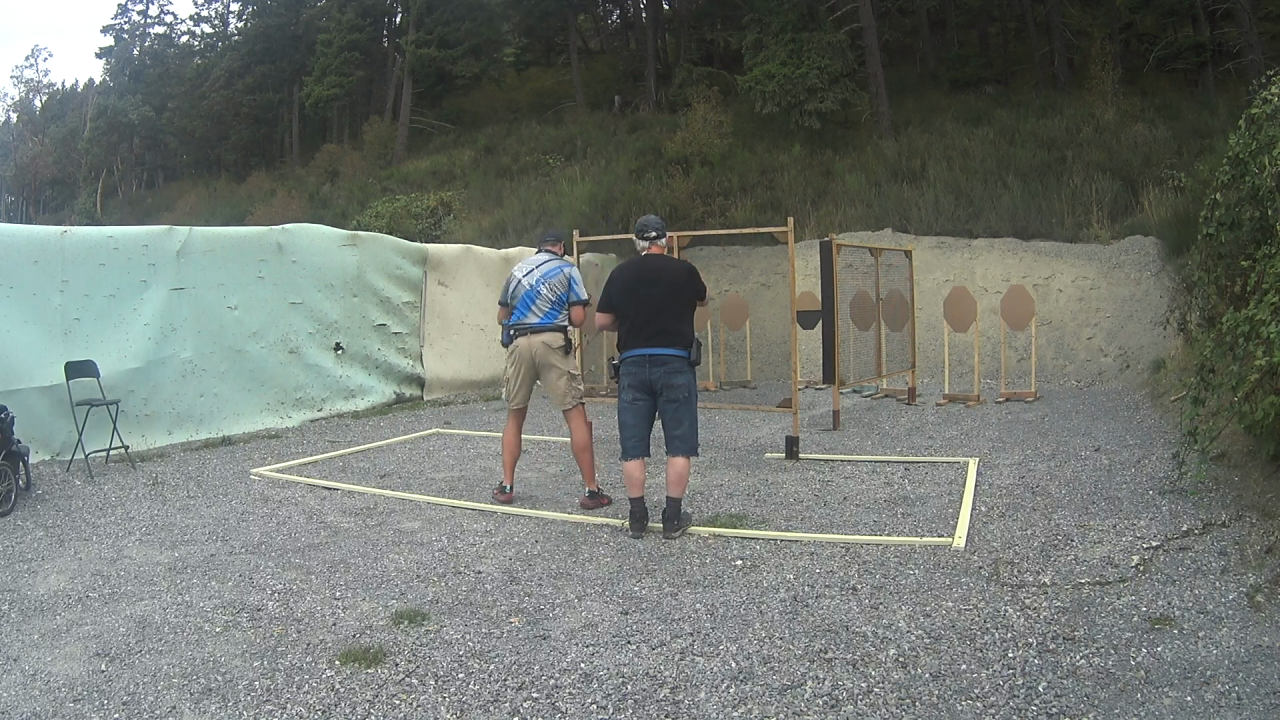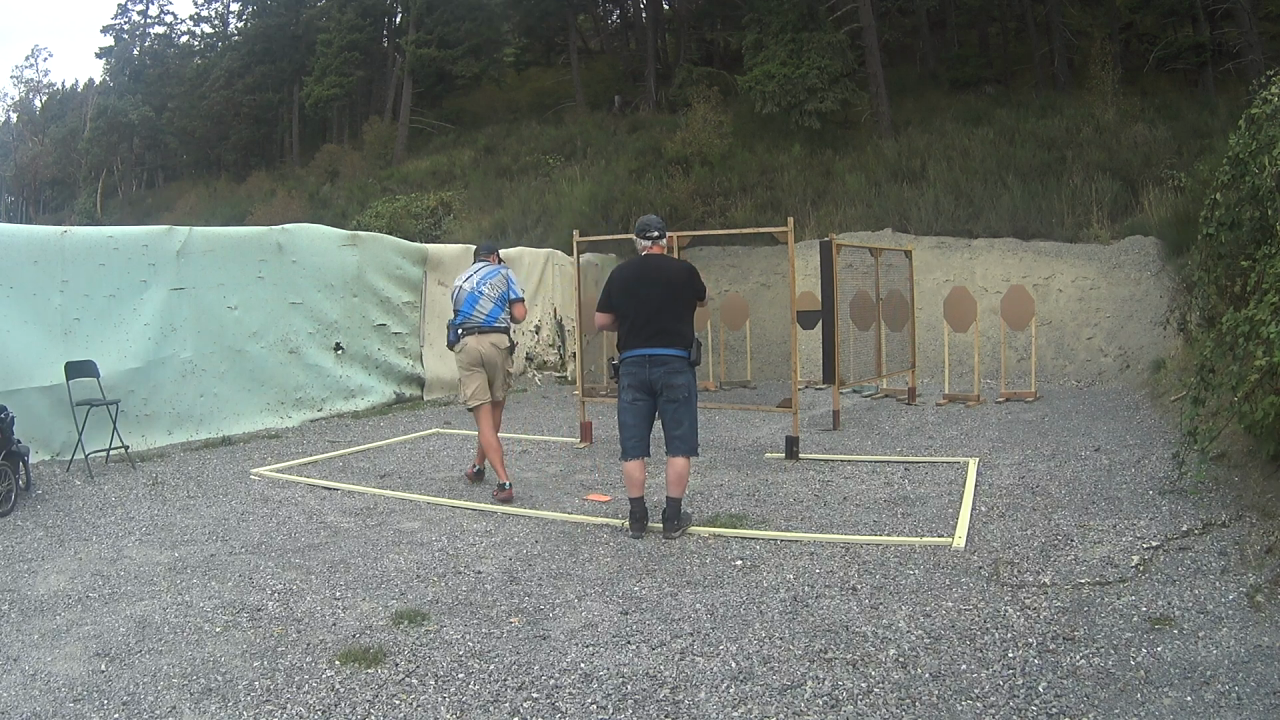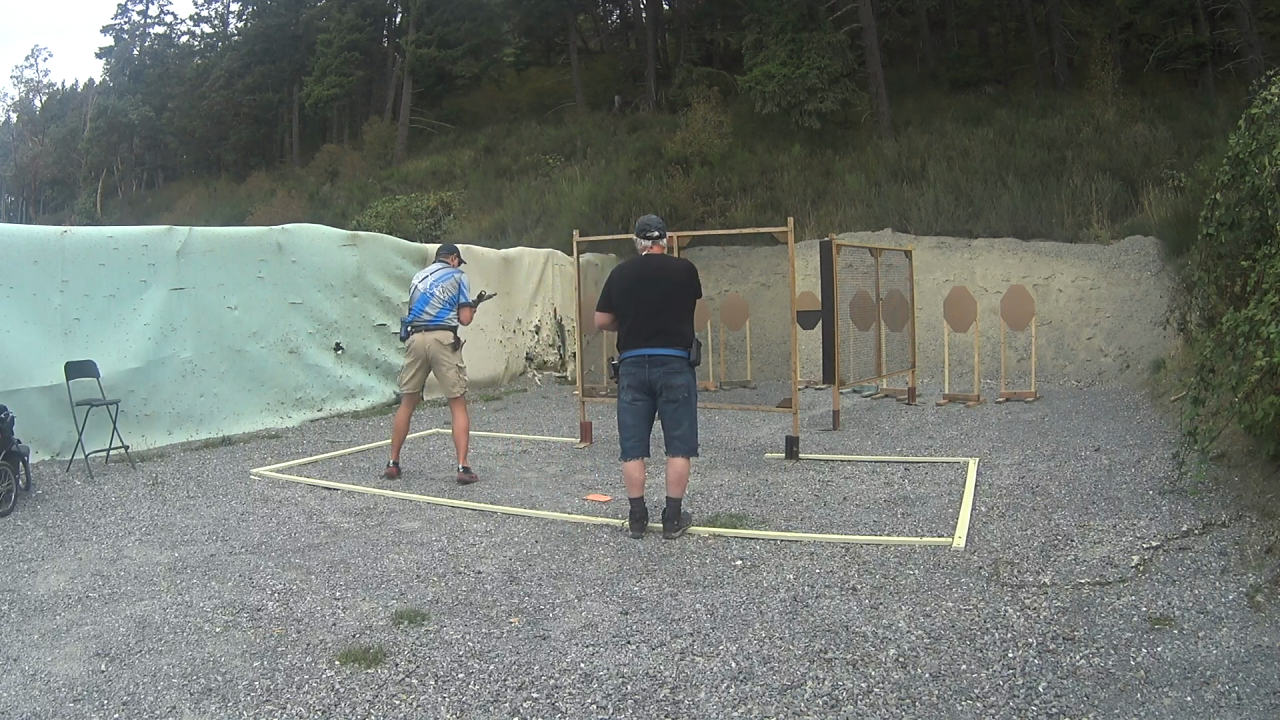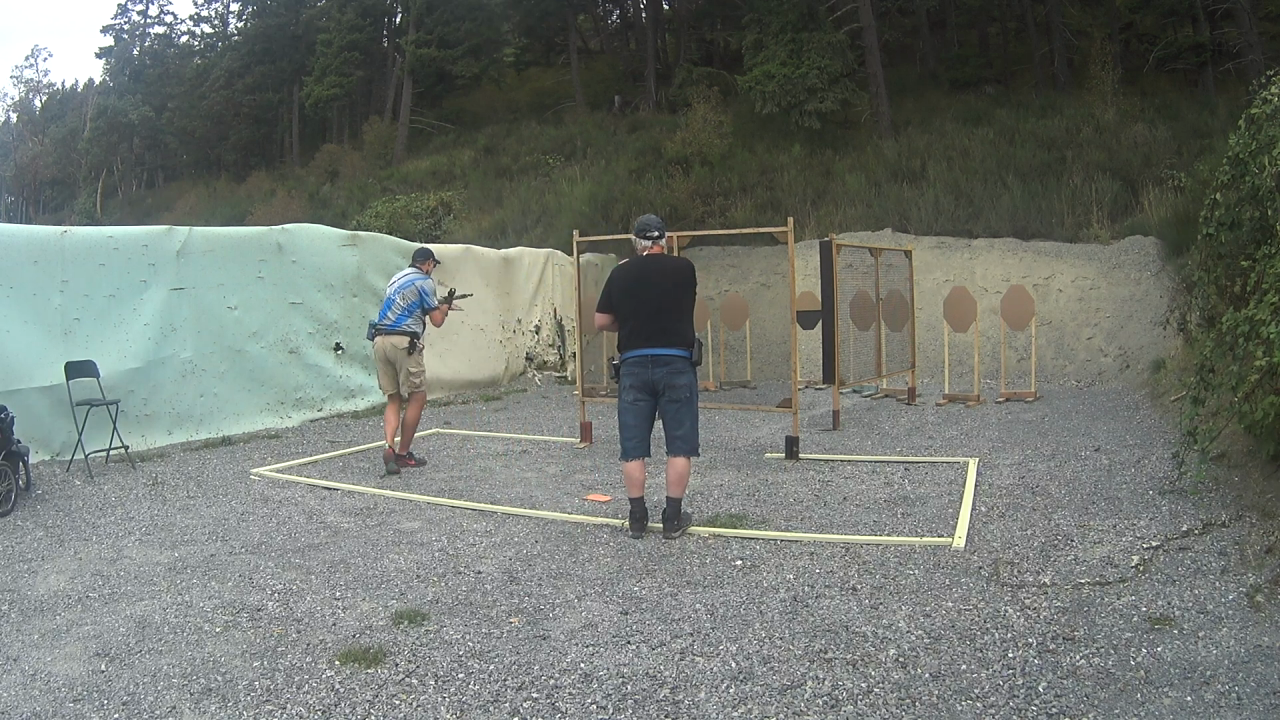
dt=0.5s
person 1, frame 1
left shoulder: (620, 273)
right shoulder: (684, 270)
left elbow: (602, 322)
right elbow: (702, 300)
left hip: (633, 366)
right hip: (674, 364)
left knee: (633, 448)
right knee: (678, 446)
left ankle: (637, 518)
right ankle: (673, 518)
person 1, frame 2
left shoulder: (620, 273)
right shoulder: (684, 270)
left elbow: (601, 322)
right elbow: (702, 301)
left hip: (633, 365)
right hip: (674, 364)
left knee: (633, 447)
right knee: (678, 446)
left ankle: (637, 518)
right ankle: (673, 518)
person 1, frame 3
left shoulder: (620, 273)
right shoulder: (684, 269)
left elbow: (601, 321)
left hip: (633, 365)
right hip: (674, 364)
left knee: (633, 447)
right knee: (678, 446)
left ankle: (637, 517)
right ankle: (673, 518)
person 1, frame 4
left shoulder: (620, 273)
right shoulder: (684, 268)
left elbow: (601, 322)
left hip: (634, 366)
right hip: (676, 364)
left knee: (633, 447)
right knee: (679, 445)
left ankle: (637, 518)
right ankle: (673, 518)
person 2, frame 1
left shoulder: (517, 269)
right shoulder: (567, 269)
left elbow: (502, 317)
right elbow: (578, 318)
left hip: (519, 344)
right hip: (552, 343)
left knee: (515, 417)
right knee: (576, 416)
left ankle: (506, 486)
right ankle: (591, 491)
person 2, frame 2
left shoulder: (459, 281)
right shoulder: (504, 273)
right elbow: (519, 316)
left hip: (466, 344)
right hip: (496, 343)
left knee: (483, 415)
right knee: (495, 408)
left ankle: (503, 483)
right ankle: (477, 466)
person 2, frame 3
left shoulder: (418, 277)
right shoulder: (459, 276)
right elbow: (465, 318)
right wrist: (471, 308)
left hip: (415, 340)
right hip: (443, 340)
left knee: (408, 402)
right knee: (458, 404)
left ankle: (393, 463)
right ankle: (463, 466)
person 2, frame 4
left shoulder: (397, 278)
right shoulder: (425, 282)
right elbow: (436, 322)
left wrist: (437, 305)
right wrist: (445, 308)
left hip: (381, 341)
right hip: (404, 343)
left knee: (394, 400)
right knee: (416, 398)
left ankle: (390, 448)
right ankle: (403, 453)
